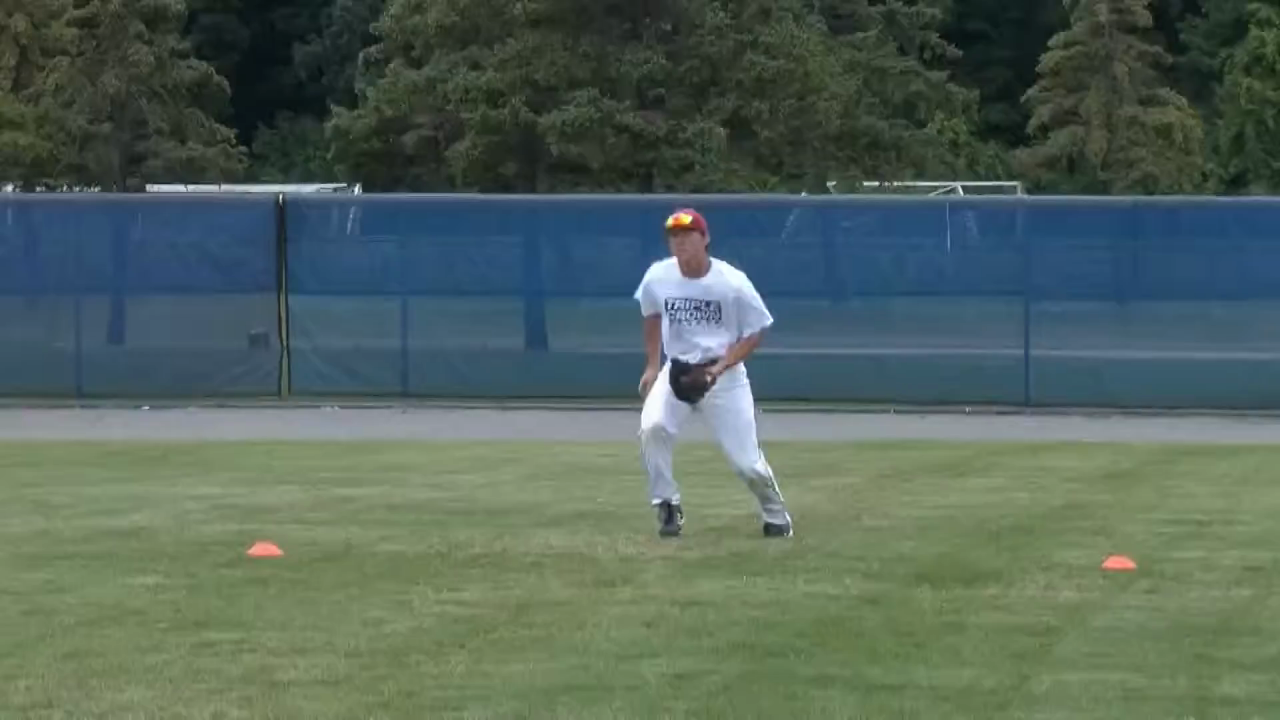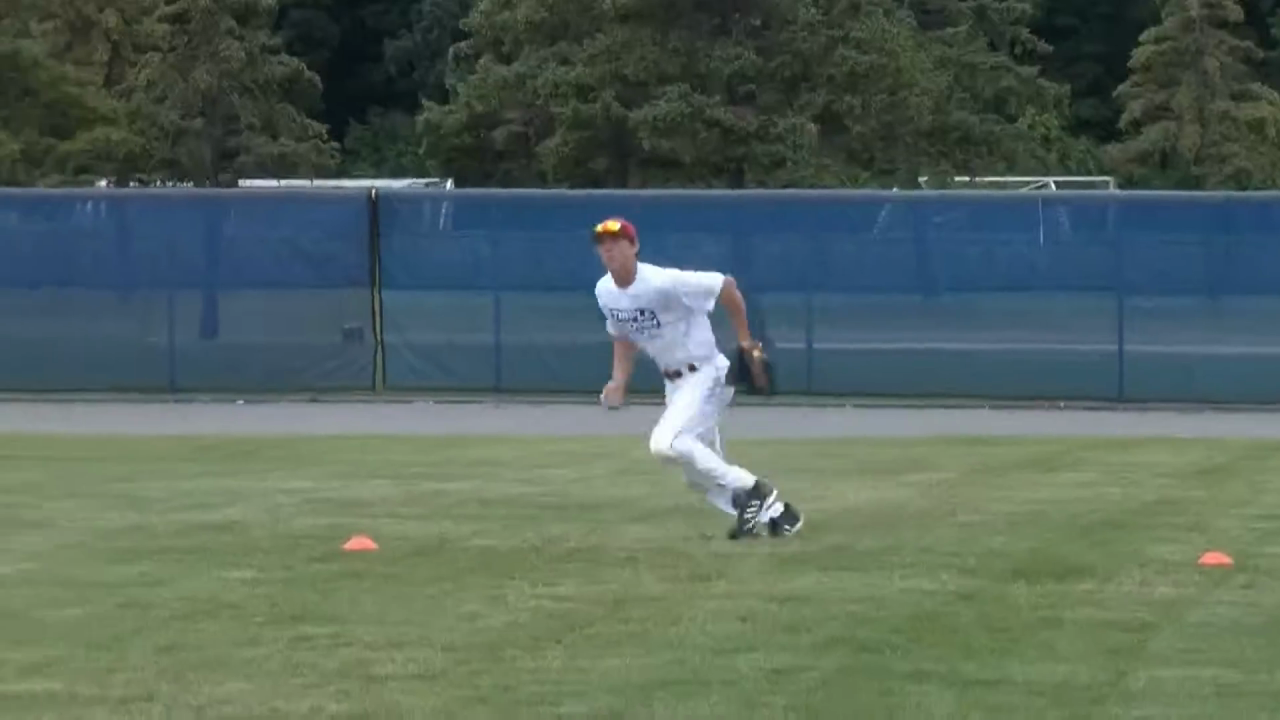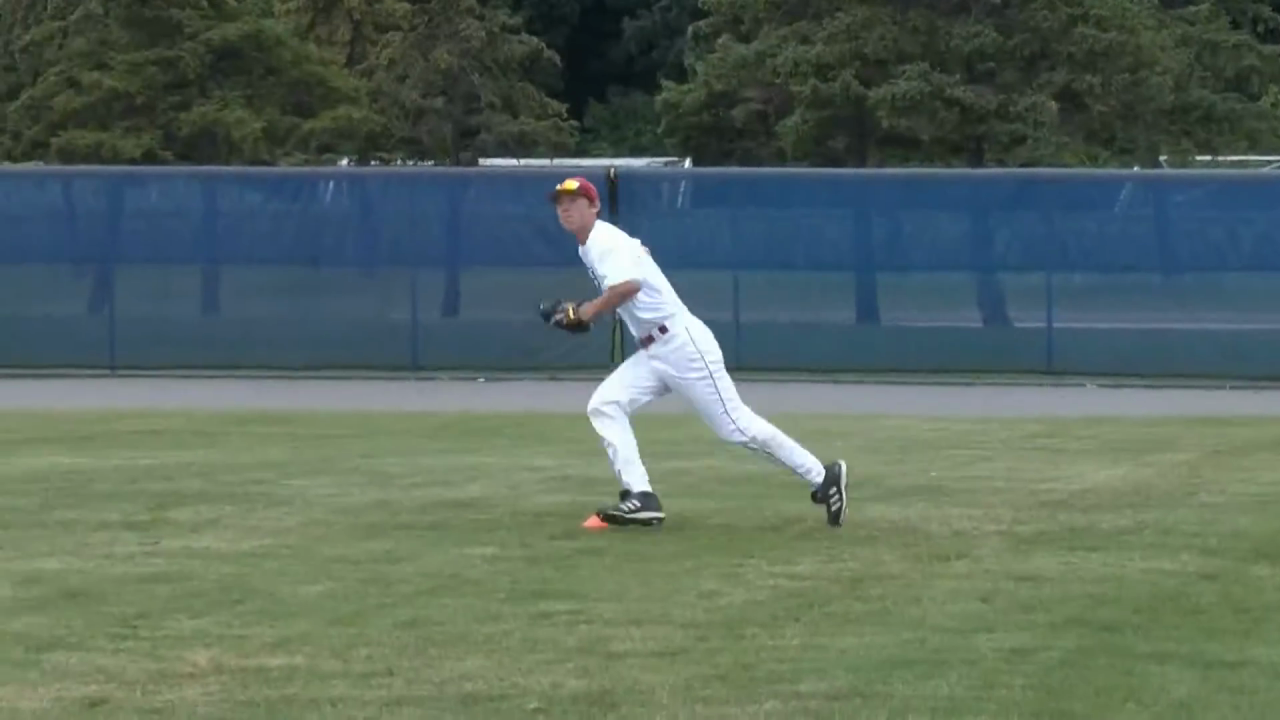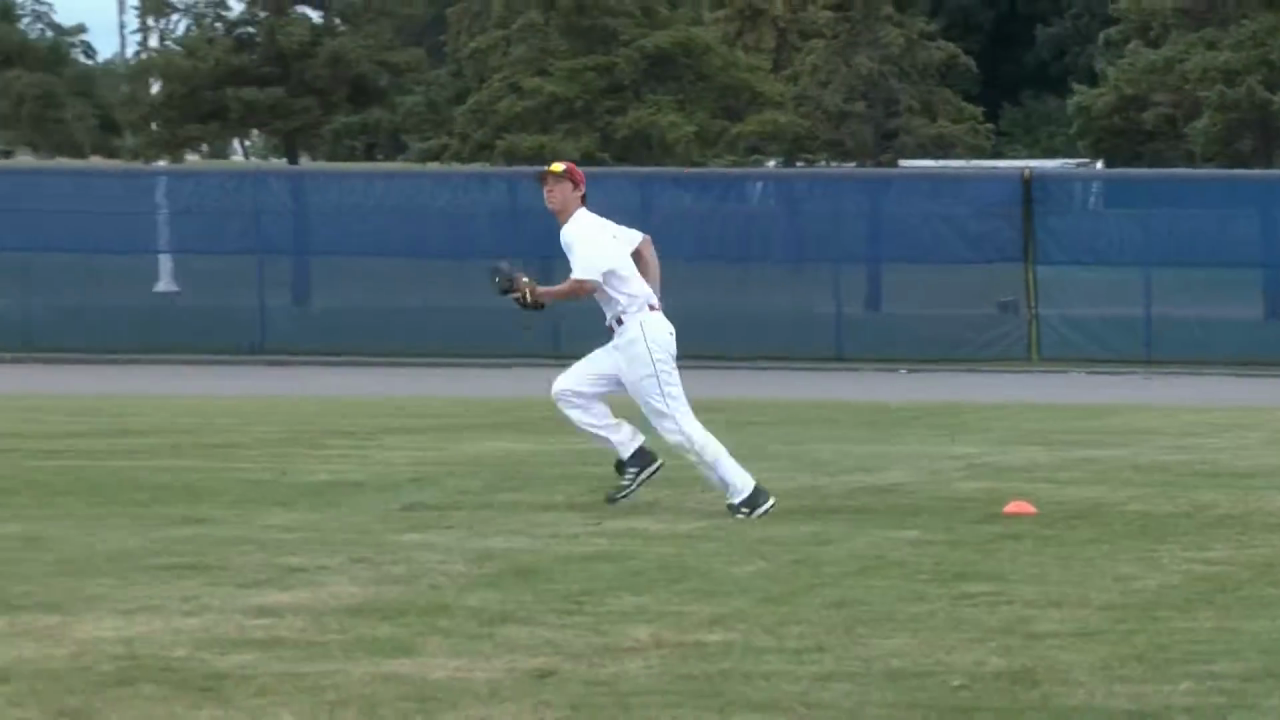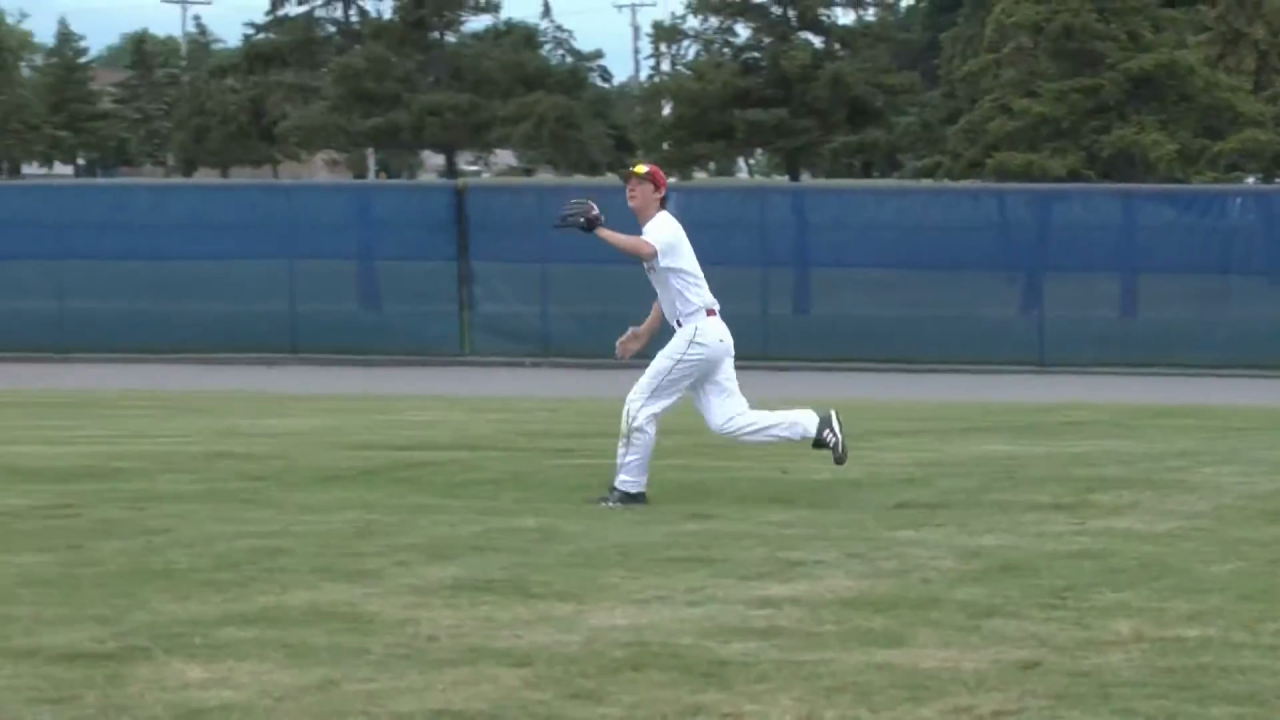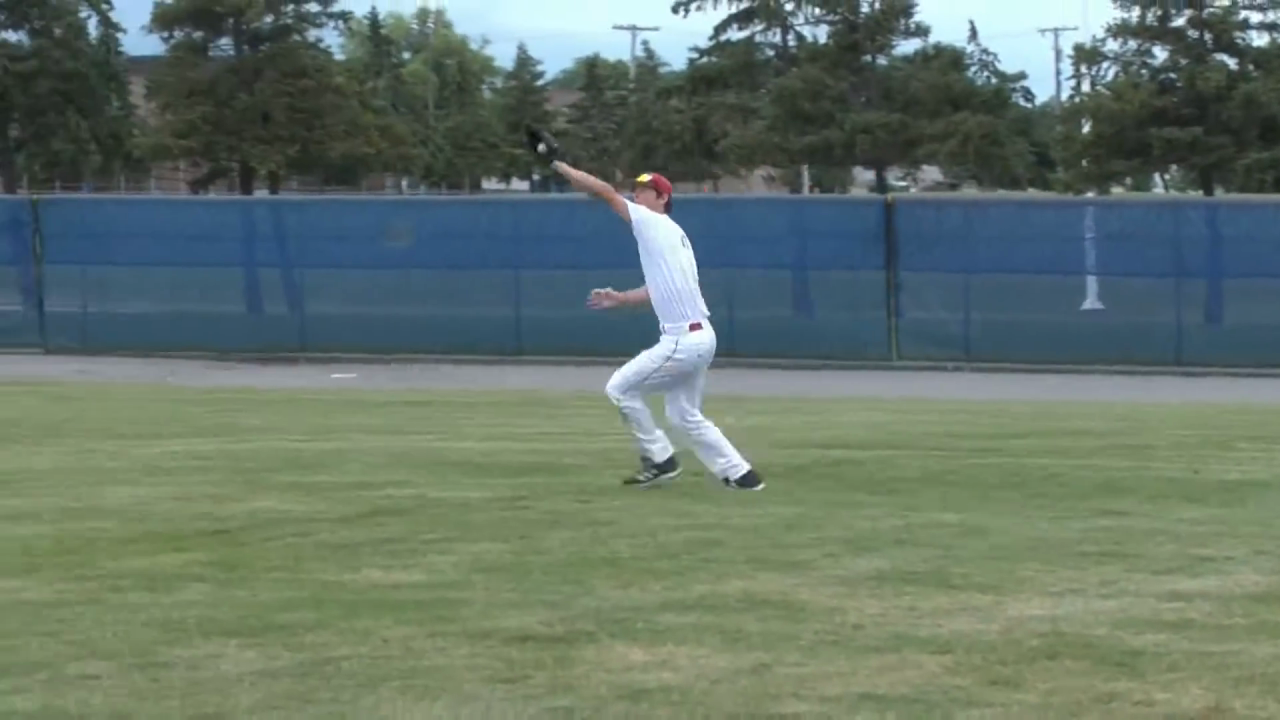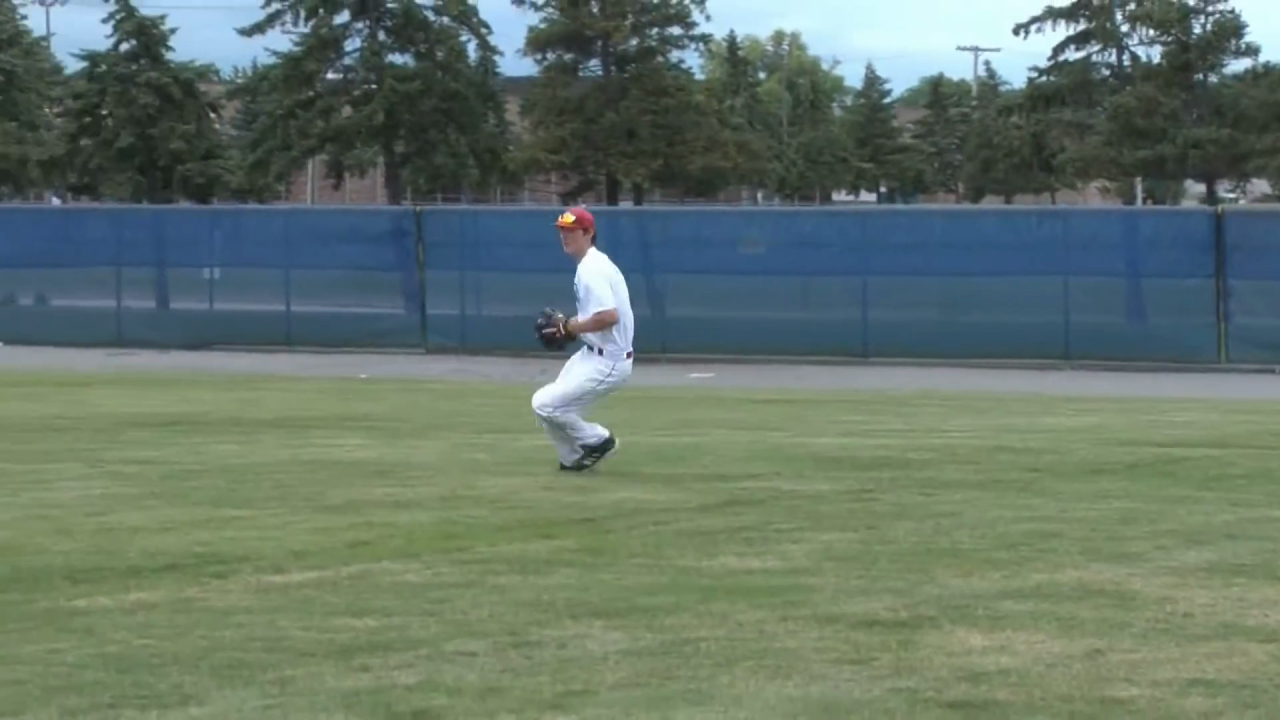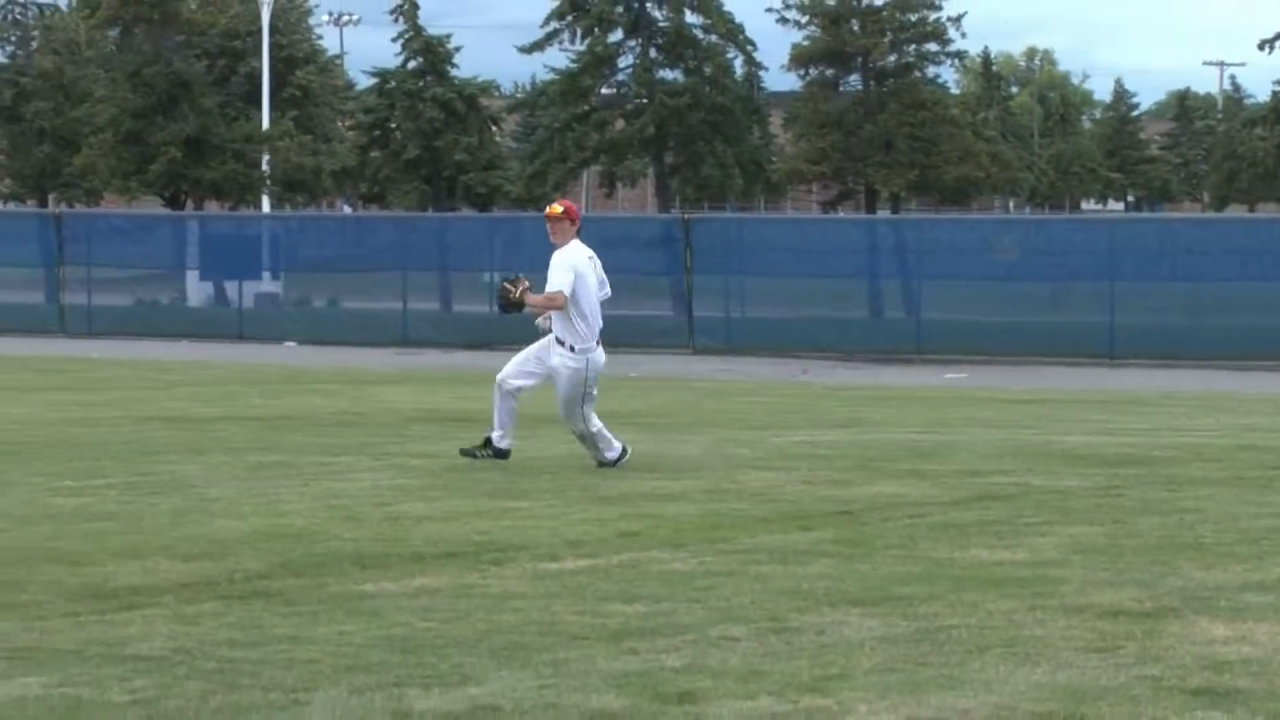
dt=0.4s
person 1, frame 1
left shoulder: (732, 283)
right shoulder: (655, 277)
left elbow: (755, 335)
left wrist: (717, 370)
right wrist: (652, 365)
left hip: (726, 378)
right hip: (677, 375)
left knee: (748, 463)
right knee: (653, 427)
left ankle: (777, 517)
right ankle: (667, 506)
person 1, frame 2
left shoulder: (663, 282)
right shoulder: (603, 289)
left elbow: (727, 286)
left wrist: (745, 342)
right wrist: (618, 381)
left hip: (705, 375)
right hip: (676, 383)
left knee: (668, 445)
right knee: (699, 468)
left ankle: (748, 490)
right ankle: (775, 514)
person 1, frame 3
left shoulder: (603, 242)
right shoulder: (589, 247)
left elbow: (629, 284)
left wrist: (588, 312)
left hip: (680, 343)
right hip: (654, 347)
left knee: (736, 426)
right knee: (603, 406)
left ankle: (823, 478)
right ankle: (640, 498)
person 1, frame 4
left shoulder: (580, 229)
right shoulder: (595, 225)
left elbow: (587, 284)
right elbow: (645, 244)
left wrist: (539, 295)
right wrist: (653, 298)
left hip: (641, 333)
right hip: (631, 337)
left knee: (675, 424)
right knee: (567, 390)
left ankle: (747, 494)
right ankle: (635, 456)
person 1, frame 5
left shoulder: (664, 227)
right shoulder: (660, 229)
left elbow: (645, 251)
left wrist: (599, 230)
right wrist: (644, 332)
left hip: (699, 334)
right hip: (707, 333)
left knee: (639, 408)
right knee: (731, 420)
left ankle: (629, 488)
right ankle: (816, 425)
person 1, frame 6
left shoulder: (656, 225)
right shoulder: (672, 233)
left elbow: (605, 192)
left wrist: (557, 162)
right wrist: (618, 298)
left hip: (683, 342)
right hip: (699, 336)
left knee: (620, 390)
right knee: (685, 415)
left ankle: (661, 459)
right ankle: (738, 473)
person 1, frame 7
left shoulder: (592, 269)
right shoulder: (594, 263)
left elbow: (610, 316)
right elbow: (607, 314)
left wrist: (568, 326)
right wrist: (576, 325)
left hip: (608, 363)
right hip: (592, 354)
left knee: (545, 405)
right knee: (554, 405)
left ankle: (596, 440)
right ankle: (576, 457)
person 1, frame 8
left shoulder: (564, 258)
right shoulder: (588, 255)
left elbow: (555, 301)
right elbow: (603, 295)
left wrist: (524, 297)
left hip: (579, 356)
right hip: (557, 345)
left knee: (577, 417)
right knee: (507, 381)
left ankle: (612, 454)
right ankle: (498, 443)
